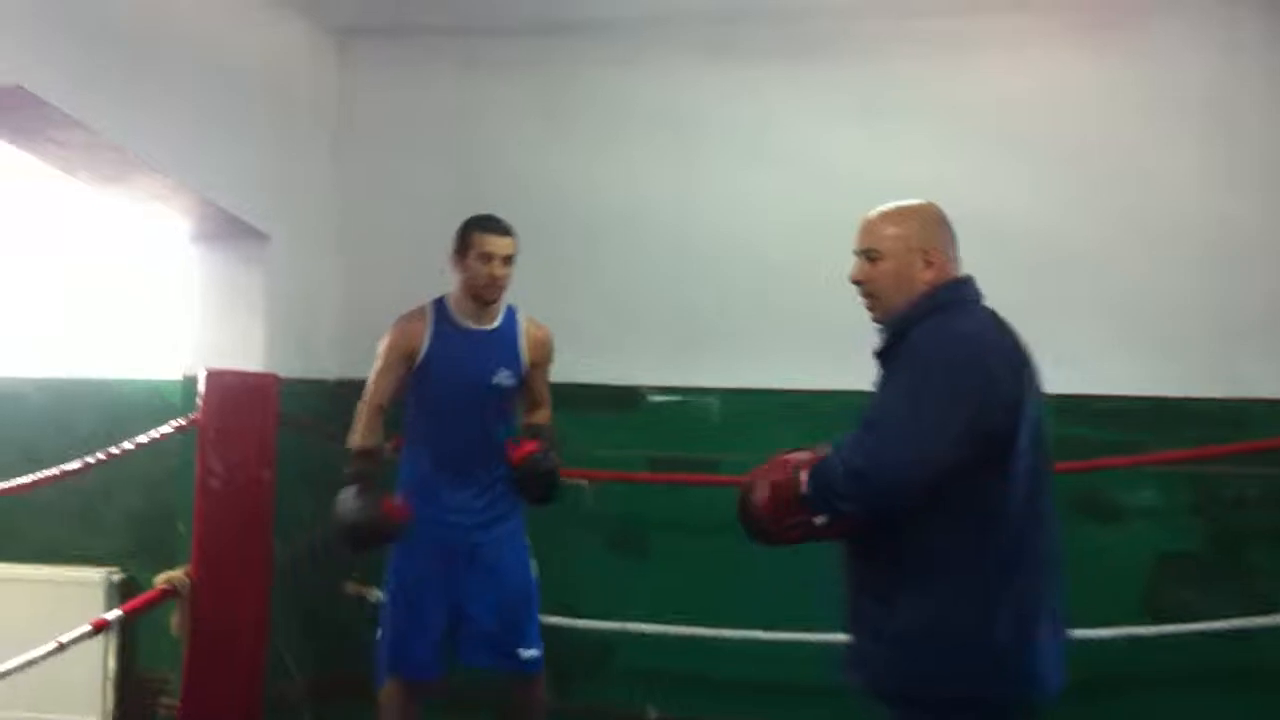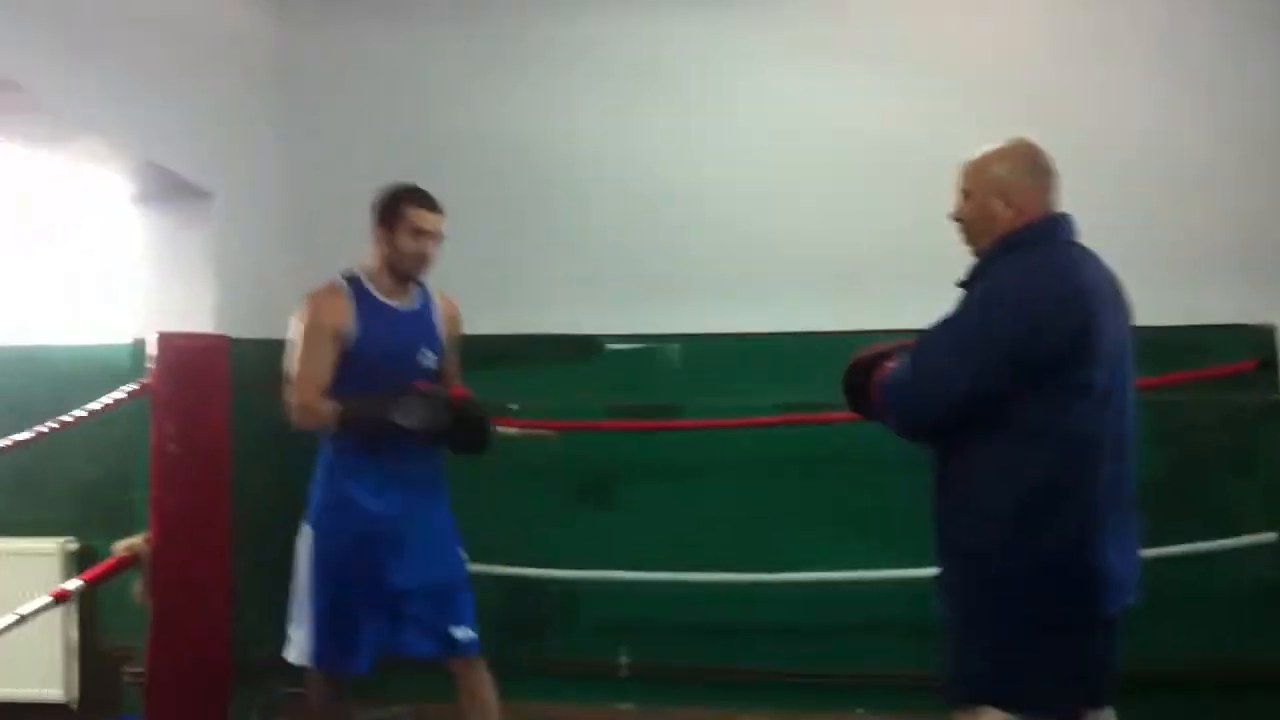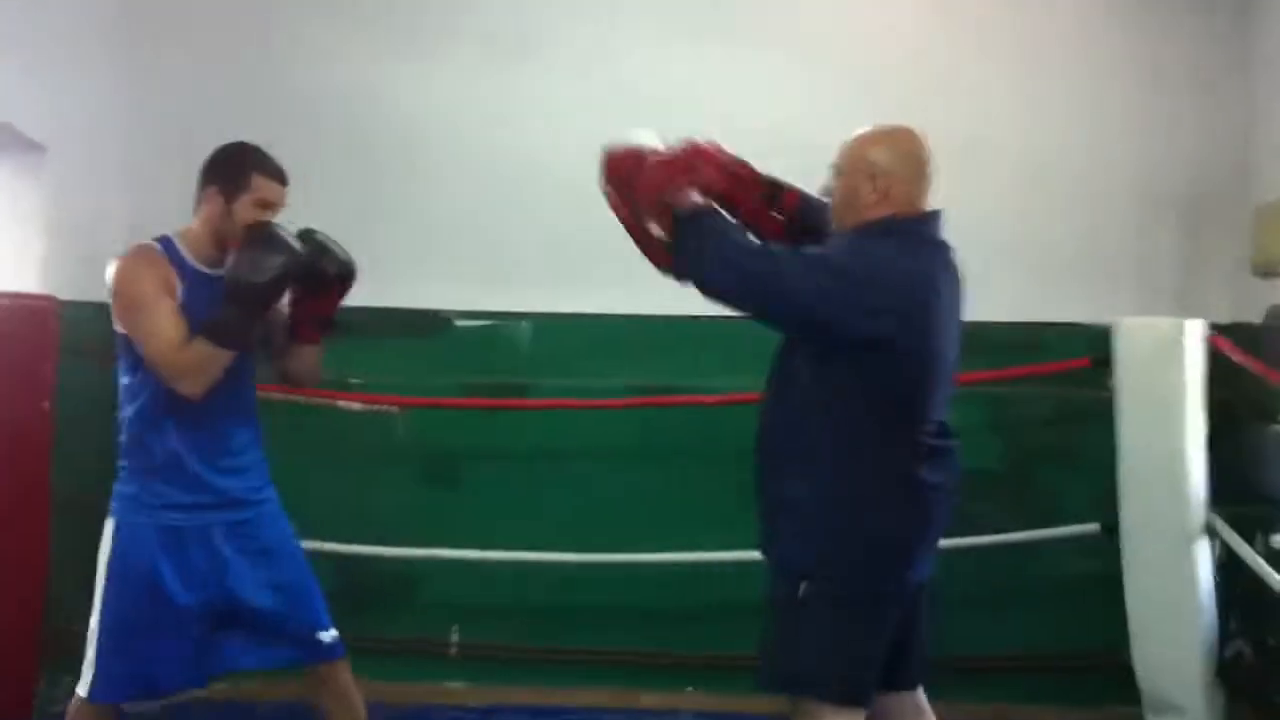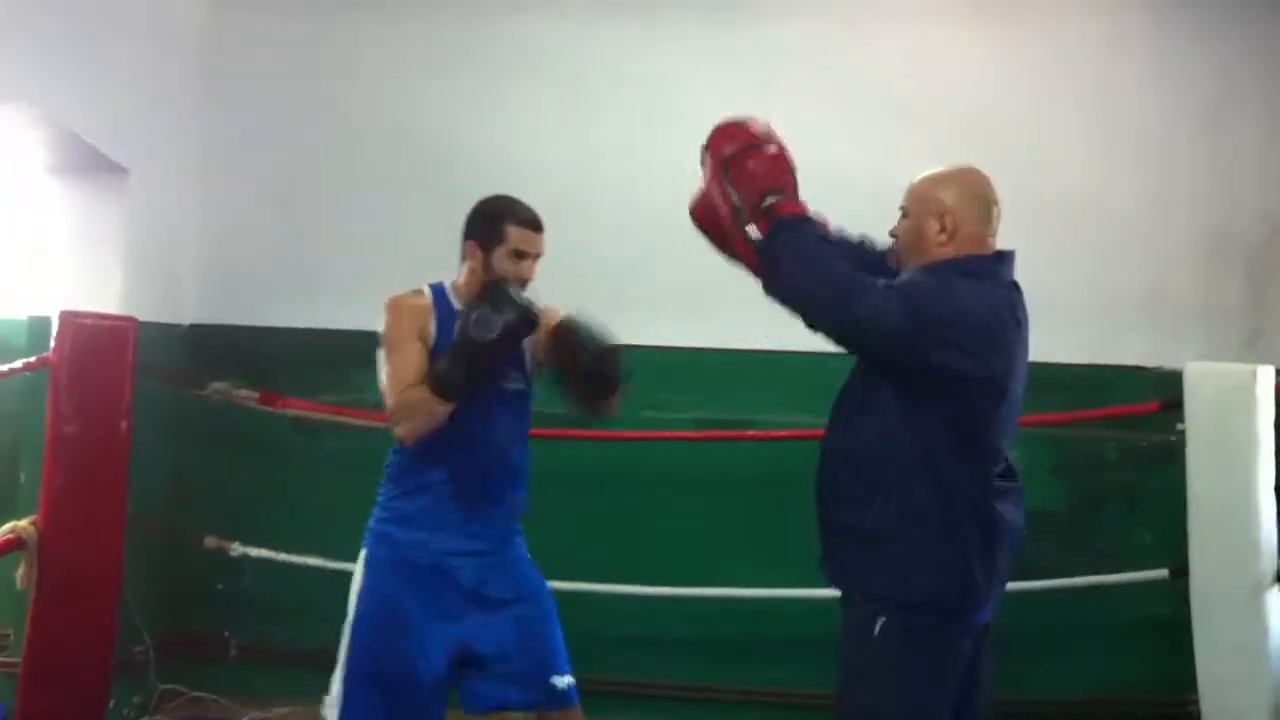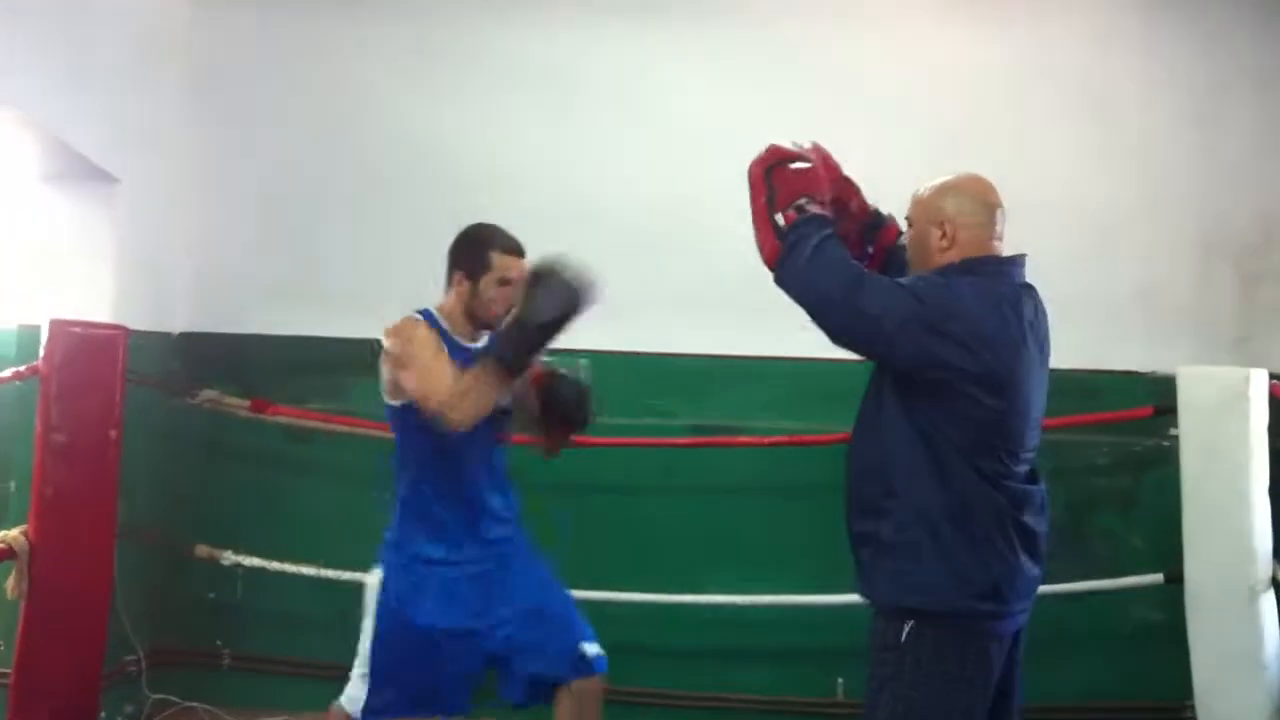
dt=1s
person 1, frame 1
left shoulder: (954, 346)
right shoulder: (944, 340)
left elbow: (880, 471)
right elbow: (910, 463)
left wrist: (800, 484)
right wrist: (822, 480)
left hip: (958, 637)
right hip: (962, 628)
person 1, frame 2
left shoulder: (1020, 284)
right shoulder: (1084, 275)
left elbow: (922, 397)
left wrist: (886, 382)
right wrist: (915, 369)
left hip: (1017, 550)
right hip: (1079, 544)
person 1, frame 3
left shoulder: (875, 273)
right shoulder: (915, 260)
left elbow: (748, 274)
left wrist: (679, 202)
right wrist: (750, 186)
left hip: (846, 524)
right hip: (883, 516)
person 1, frame 4
left shoulder: (948, 311)
right shoulder: (979, 296)
left elbow: (840, 298)
right elbow: (874, 277)
left wrist: (772, 207)
right wrist: (783, 217)
left hip: (911, 574)
right hip: (950, 563)
person 1, frame 5
left shoulder: (955, 311)
right shoulder: (1009, 301)
left elbow: (842, 296)
right elbow: (904, 280)
left wrist: (800, 216)
right wrist: (855, 219)
left hip: (940, 586)
right hip: (991, 576)
person 2, frame 1
left shoulder: (531, 336)
right shoulder: (414, 330)
right elbow: (372, 409)
left wrist: (540, 450)
right wrist: (360, 479)
left hip: (498, 516)
right hip: (427, 516)
left knee: (526, 661)
right knee: (405, 661)
person 2, frame 2
left shoulder: (442, 313)
right shoulder: (331, 307)
right elbow: (303, 407)
left wrist: (460, 418)
right wrist: (383, 415)
left hip: (421, 500)
right hip: (345, 506)
left knee: (464, 651)
right knee: (328, 655)
person 2, frame 3
left shoulder: (260, 267)
right shoulder: (143, 268)
left elbow: (301, 374)
right elbow: (189, 377)
left wrist: (315, 305)
right wrist: (245, 298)
left hip: (245, 504)
right hip: (156, 511)
left knee: (325, 651)
person 2, frame 4
left shoulder: (535, 324)
right shoulder: (411, 311)
left elbow: (599, 408)
right elbow: (406, 423)
left wrist: (595, 374)
right wrist: (467, 359)
left hip: (495, 548)
right hip: (407, 547)
person 2, frame 5
left shoulder: (503, 340)
right shoulder: (410, 340)
left elbow: (543, 439)
right elbow: (455, 413)
left wrist: (559, 411)
right wrist: (521, 339)
left hip: (500, 551)
right hip: (424, 558)
left knee: (583, 674)
